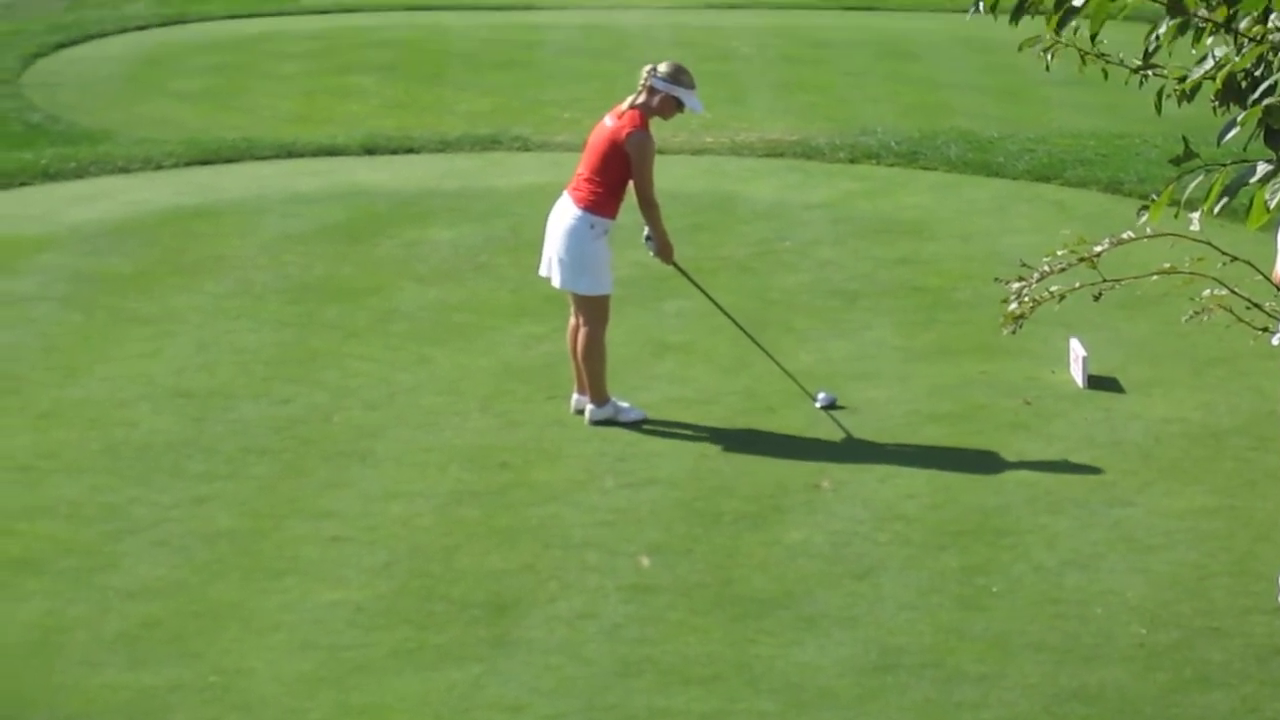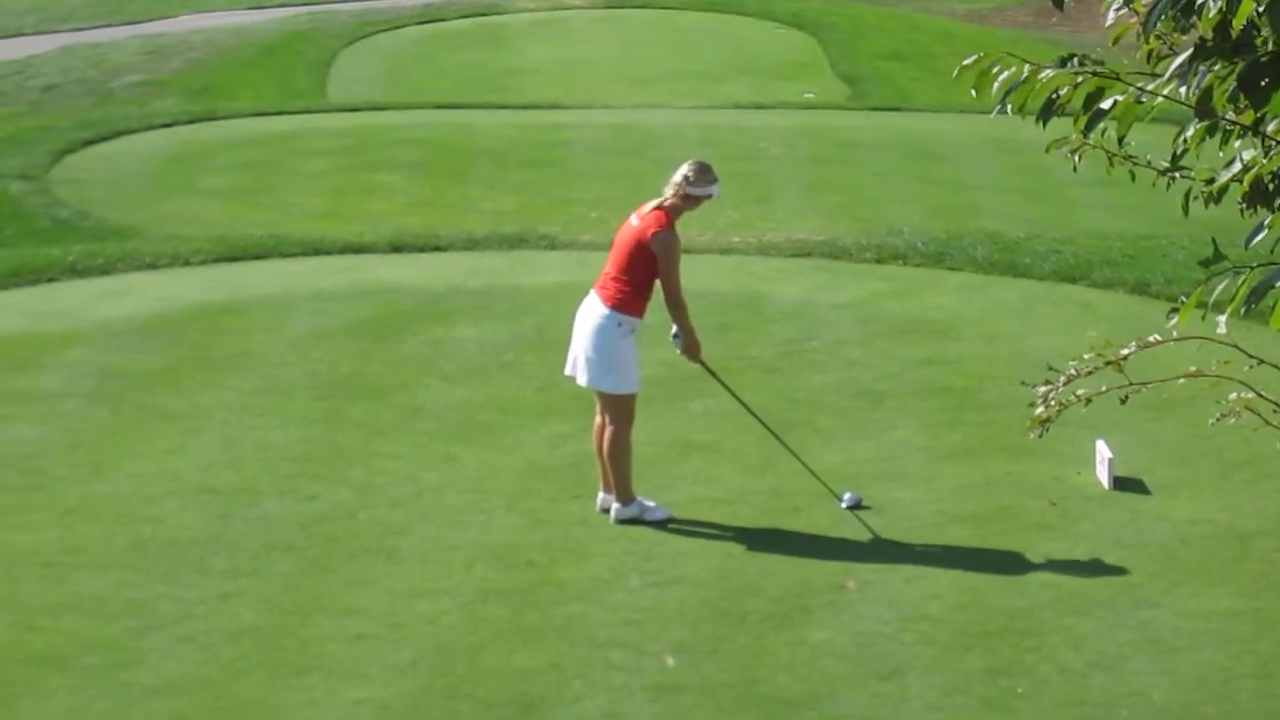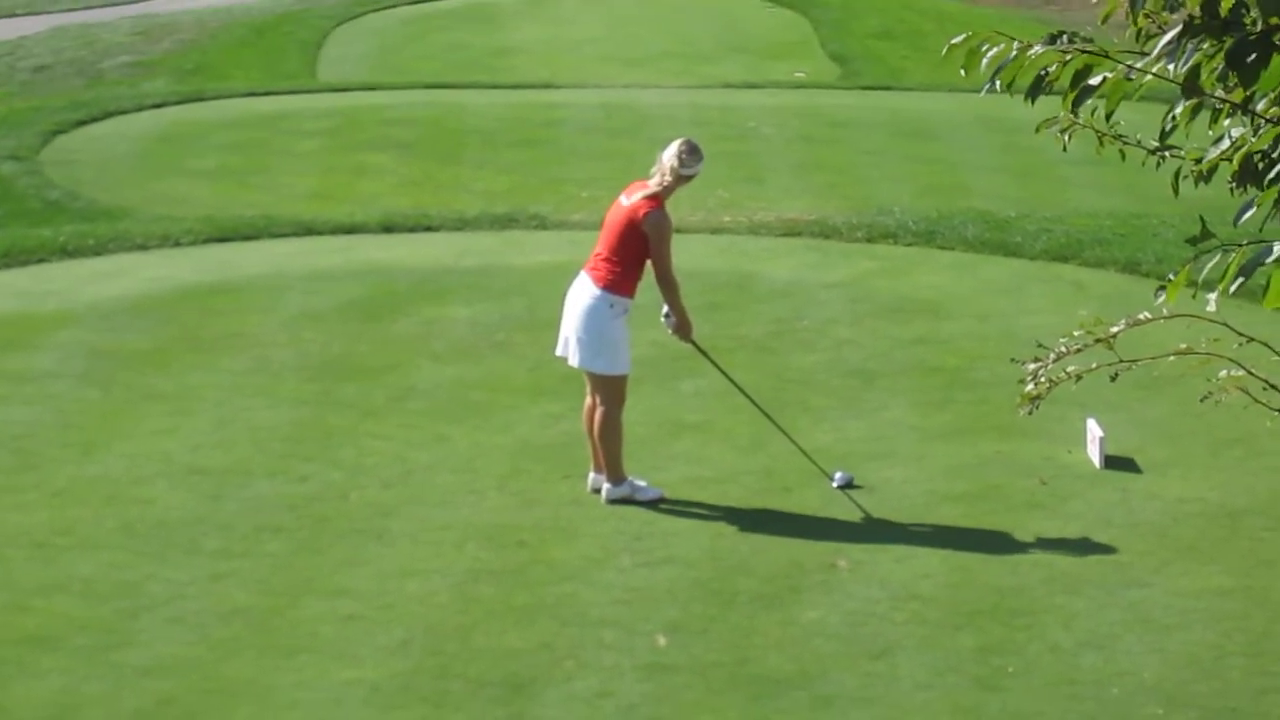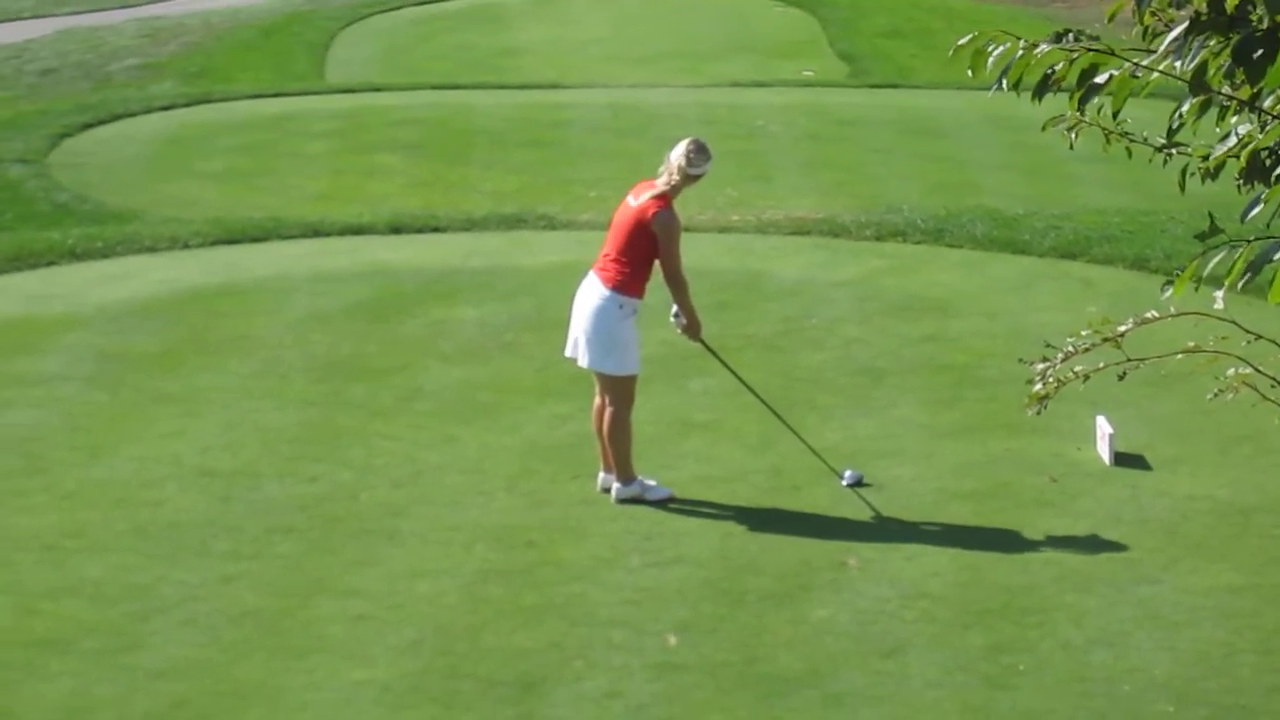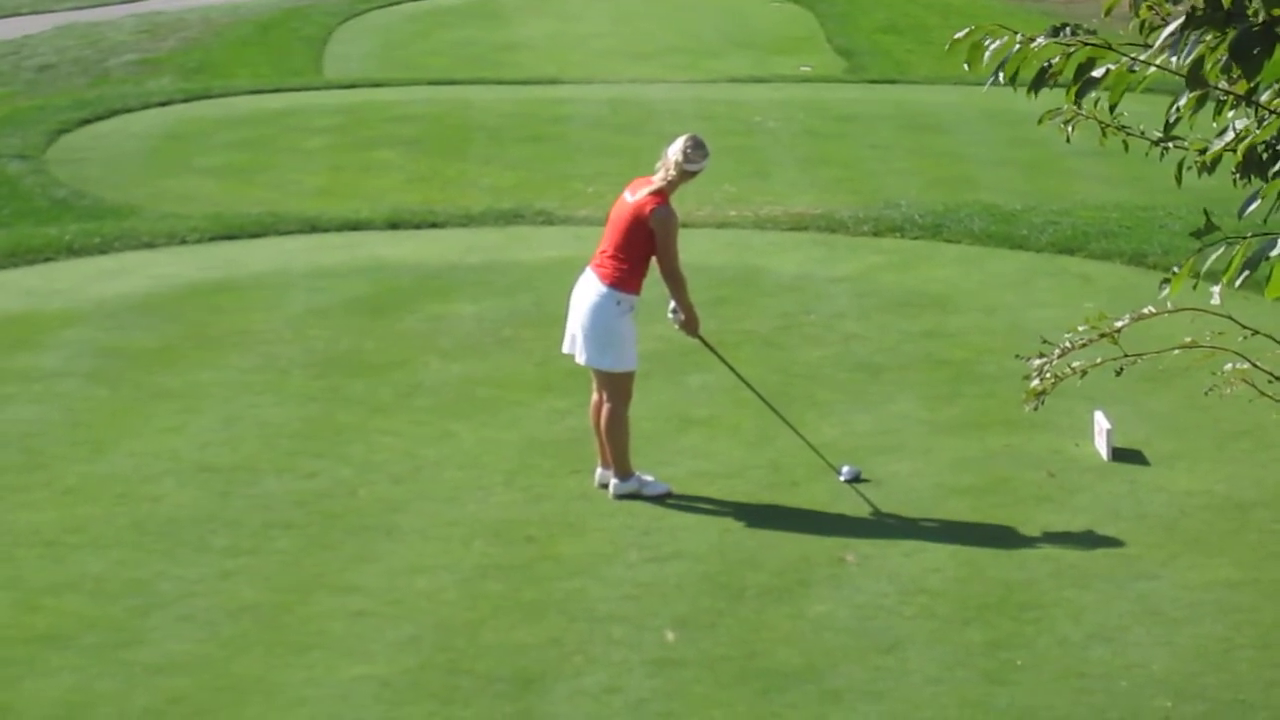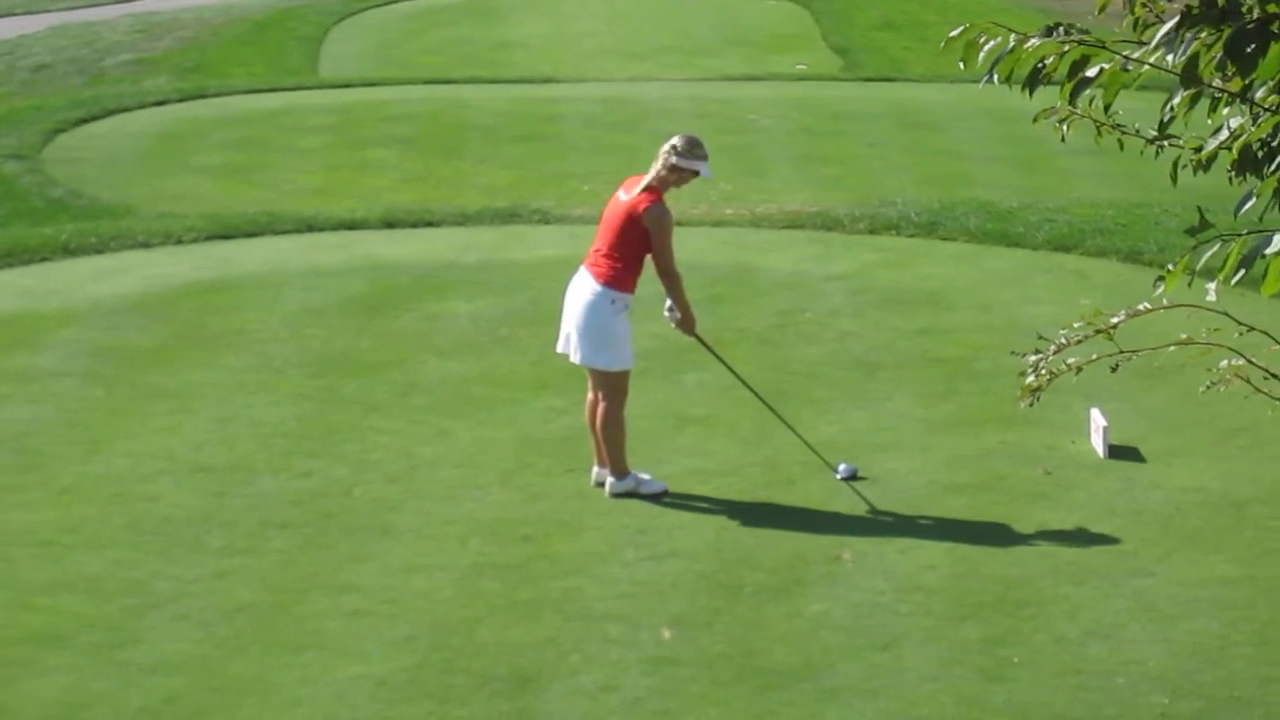
dt=0.4s
person 1, frame 1
left shoulder: (622, 112)
right shoulder: (638, 136)
right elbow: (646, 198)
left wrist: (651, 232)
right wrist: (662, 241)
left hip: (570, 214)
right hip: (585, 226)
left knee: (581, 316)
right knee: (595, 321)
left ankle: (583, 393)
right ankle: (599, 404)
person 1, frame 2
left shoulder: (648, 211)
right shoulder: (664, 236)
right elbow: (673, 297)
left wrist: (679, 329)
right wrist: (690, 338)
left hip: (596, 312)
right hip: (612, 325)
left knee: (607, 414)
right knee: (621, 420)
left ankle: (609, 492)
right ankle: (625, 503)
person 1, frame 3
left shoulder: (636, 190)
right shoulder: (655, 216)
right elbow: (665, 276)
left wrist: (670, 309)
right wrist: (682, 319)
left hip: (587, 292)
right hip: (604, 305)
left knee: (597, 394)
right knee: (611, 400)
left ankle: (599, 472)
right ankle: (615, 482)
person 1, frame 4
left shoulder: (642, 190)
right shoulder: (664, 216)
right elbow: (673, 276)
left wrist: (680, 309)
right wrist: (691, 319)
left hip: (595, 292)
right hip: (613, 305)
left knee: (606, 395)
right knee: (620, 401)
left ankle: (609, 472)
right ankle: (625, 482)
person 1, frame 5
left shoulder: (638, 186)
right shoulder: (661, 213)
right elbow: (671, 273)
left wrist: (676, 304)
right wrist: (689, 315)
left hip: (592, 288)
right hip: (610, 302)
left knee: (603, 391)
right knee: (618, 397)
left ankle: (607, 468)
right ankle: (623, 478)
person 1, frame 6
left shoulder: (633, 184)
right shoulder: (655, 211)
right elbow: (667, 270)
left wrist: (673, 302)
right wrist: (685, 313)
left hip: (587, 287)
right hip: (605, 300)
left knee: (599, 389)
right knee: (614, 395)
left ankle: (603, 466)
right ankle: (619, 477)
